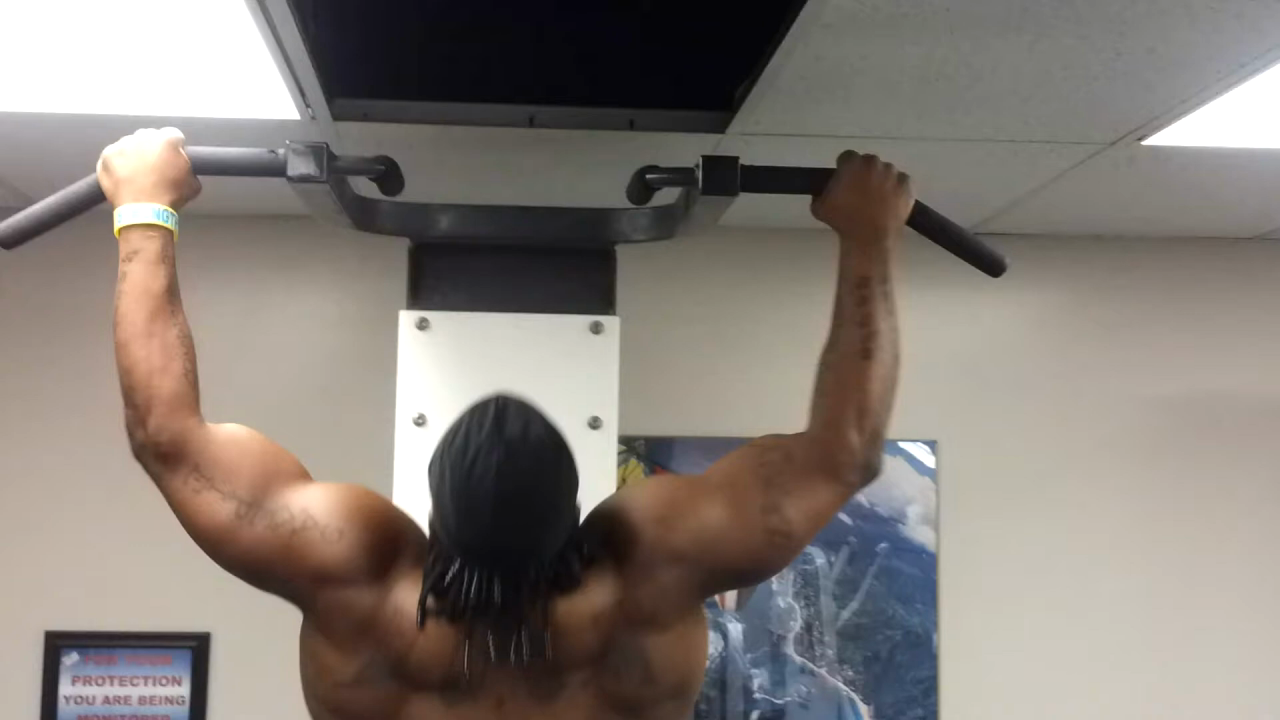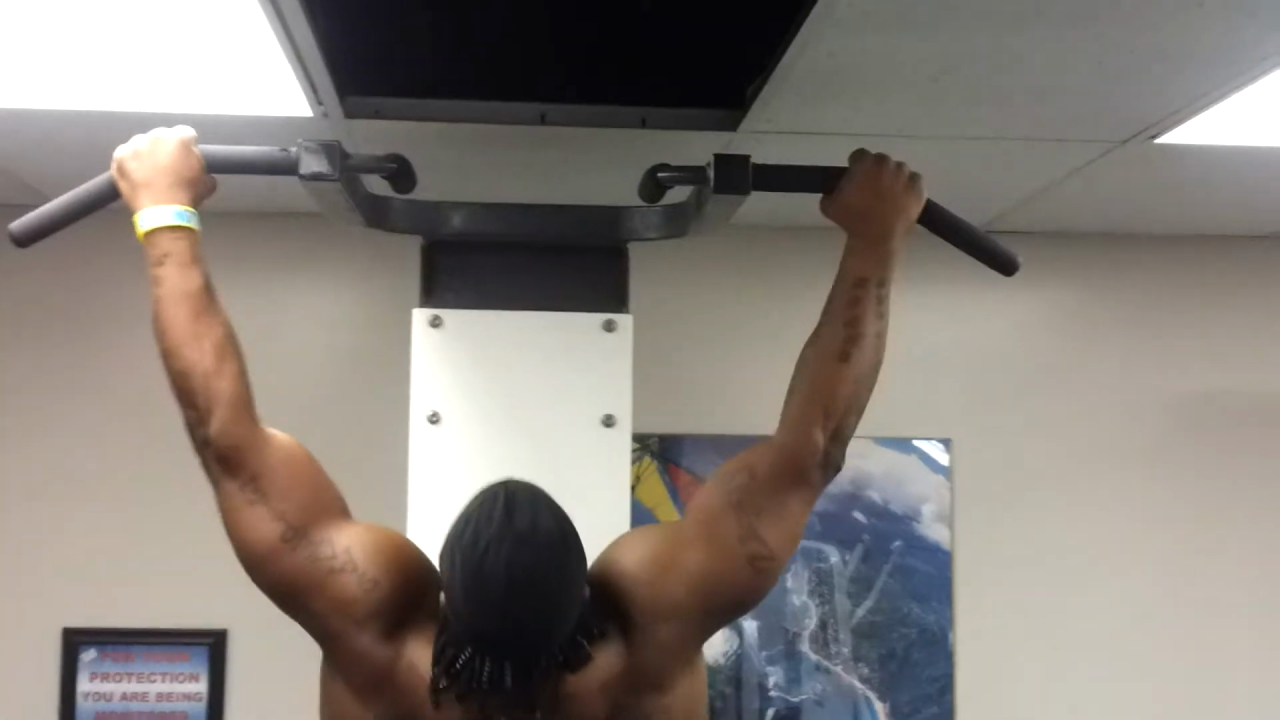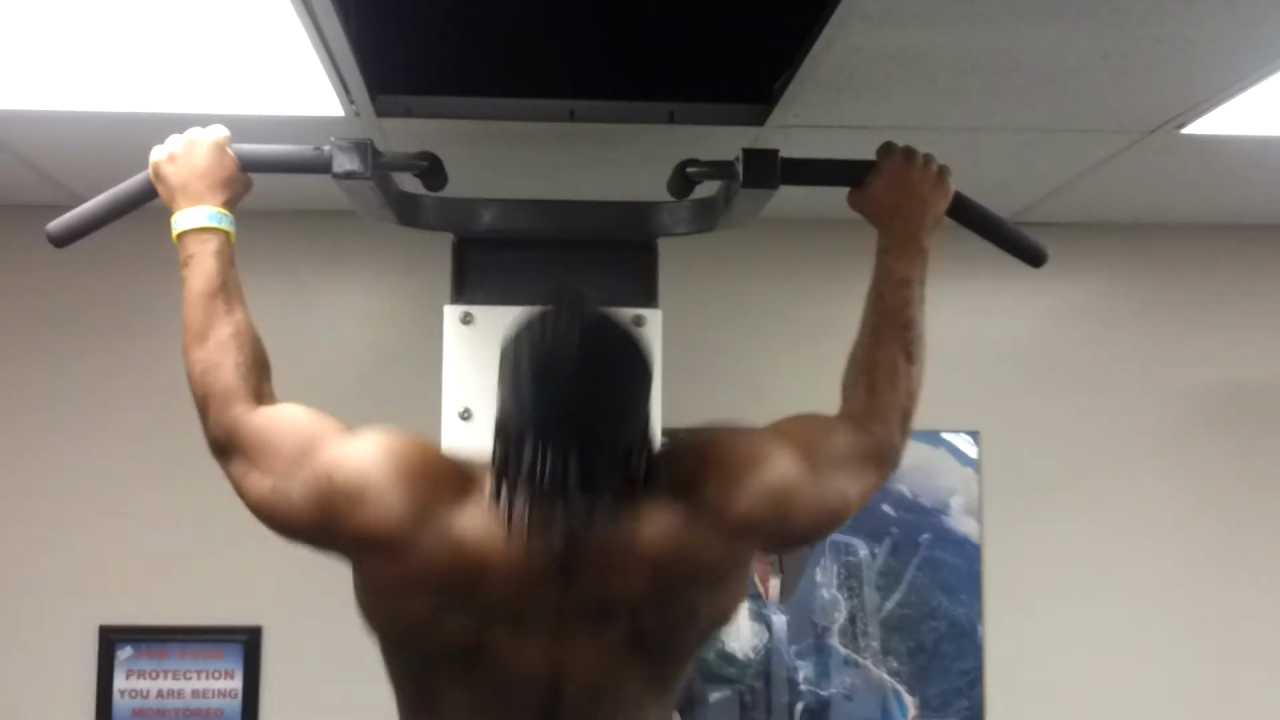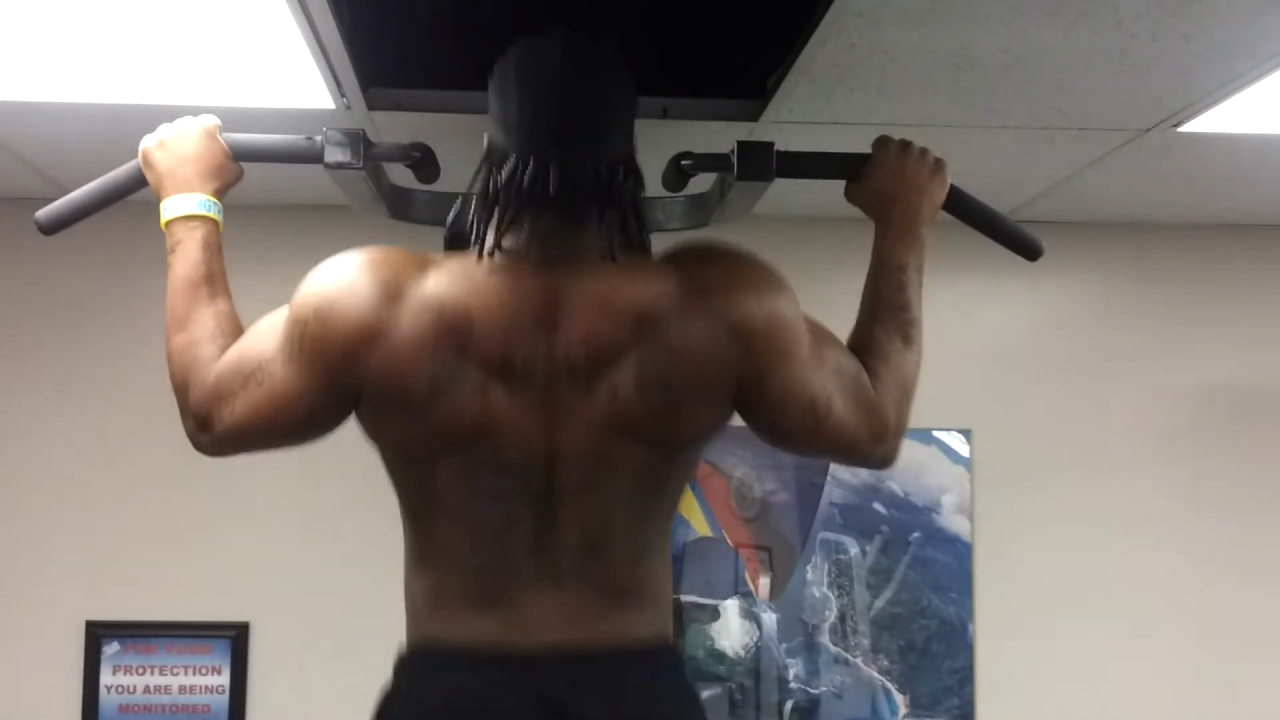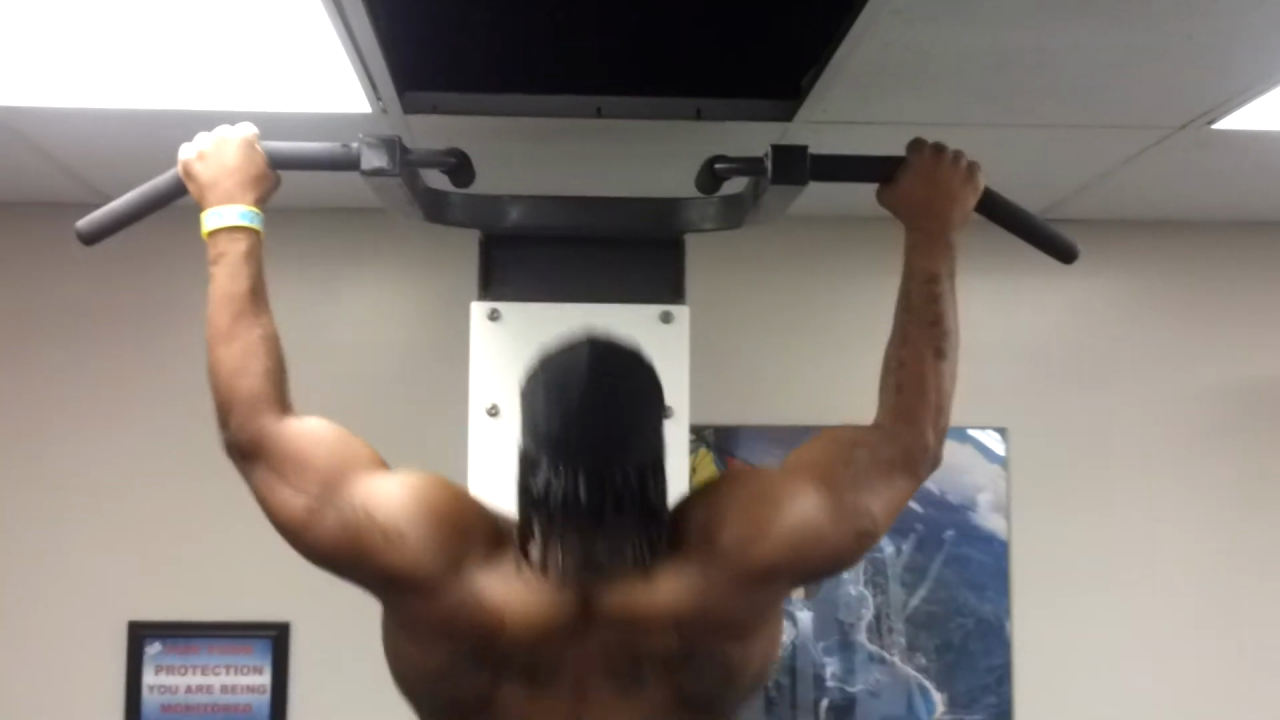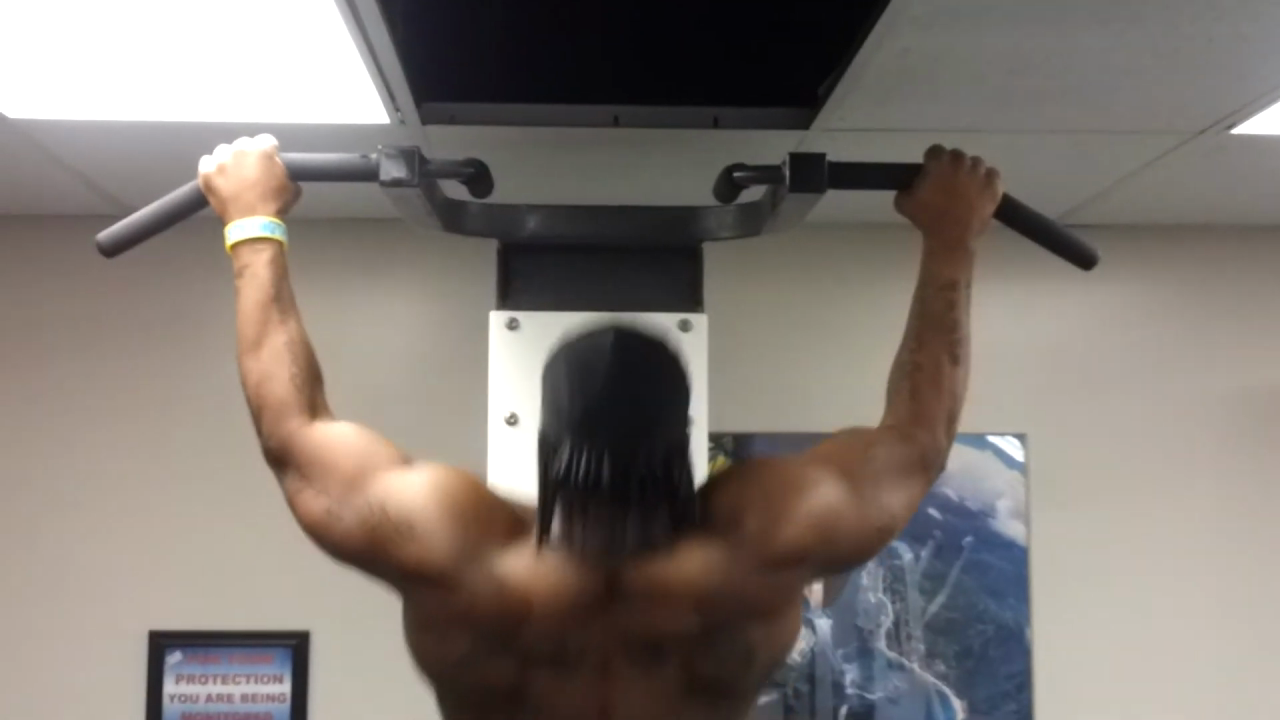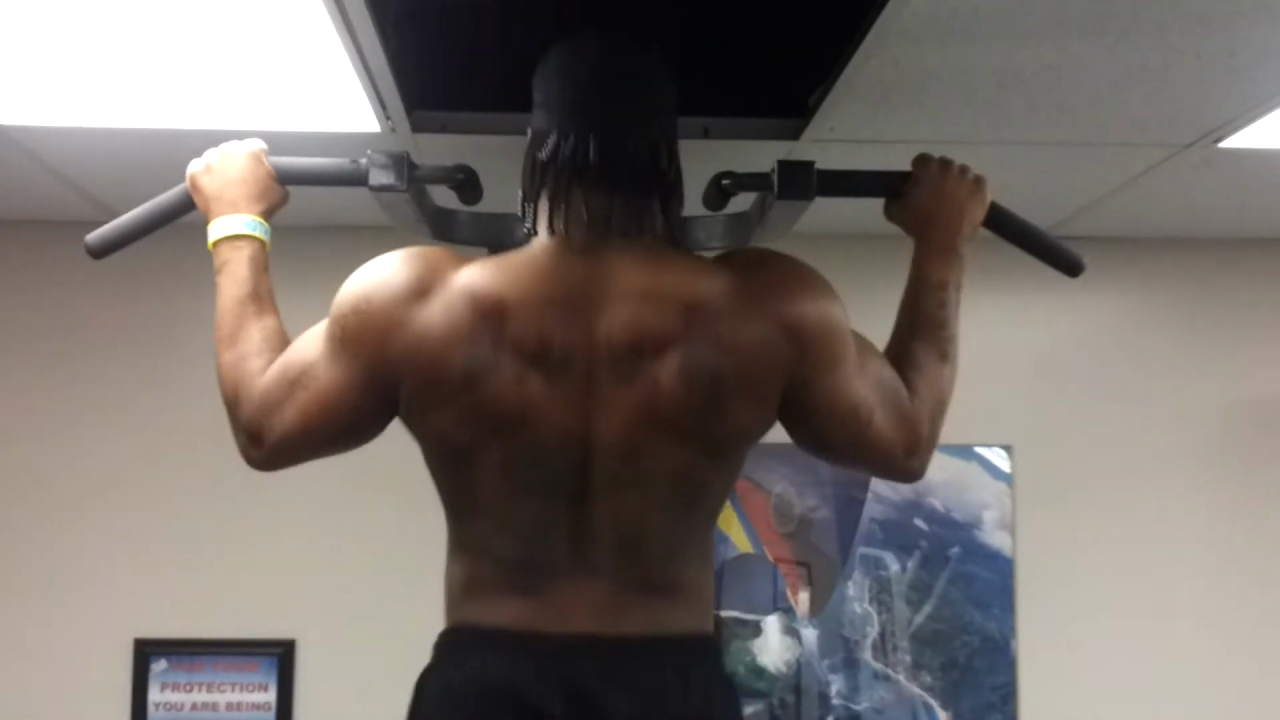
dt=0.4s
person 1, frame 1
left shoulder: (353, 584)
right shoulder: (651, 585)
left elbow: (165, 432)
right elbow: (845, 450)
left wrist: (144, 214)
right wrist: (866, 240)
person 1, frame 2
left shoulder: (373, 636)
right shoulder: (650, 632)
left elbow: (227, 434)
right elbow: (810, 447)
left wrist: (166, 215)
right wrist: (872, 241)
person 1, frame 3
left shoulder: (403, 513)
right shoulder: (708, 520)
left elbow: (235, 420)
right elbow: (875, 436)
left wrist: (201, 216)
right wrist: (903, 238)
person 1, frame 4
left shoulder: (375, 305)
right shoulder: (722, 309)
left elbow: (208, 409)
right elbow: (875, 423)
left wrist: (191, 200)
right wrist: (901, 221)
person 1, frame 5
left shoulder: (441, 577)
right shoulder: (726, 578)
left elbow: (256, 430)
right elbow: (908, 442)
left wrist: (231, 214)
right wrist: (930, 234)
person 1, frame 6
left shoulder: (457, 556)
right shoulder: (751, 558)
left elbow: (289, 431)
right elbow: (920, 444)
left wrist: (255, 227)
right wrist: (950, 243)
person 1, frame 7
left shoulder: (411, 297)
right shoulder: (765, 305)
left elbow: (258, 424)
right elbow: (909, 439)
left wrist: (238, 223)
right wrist: (938, 245)
